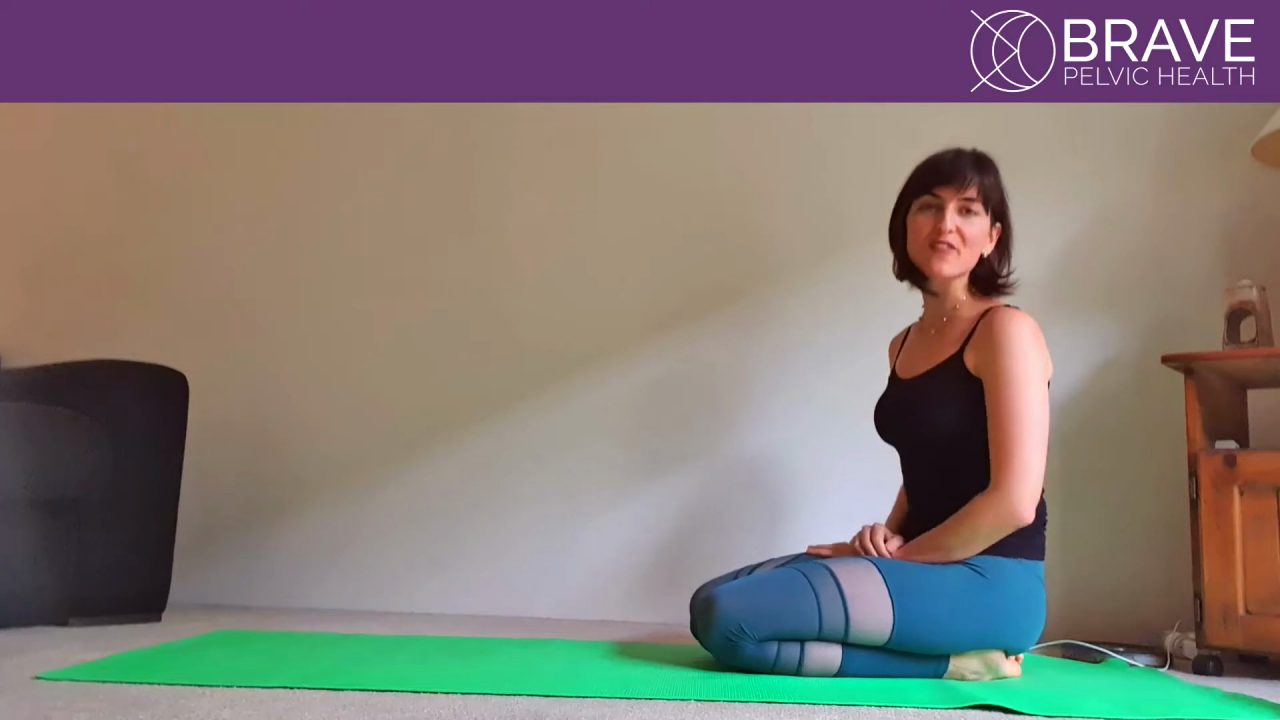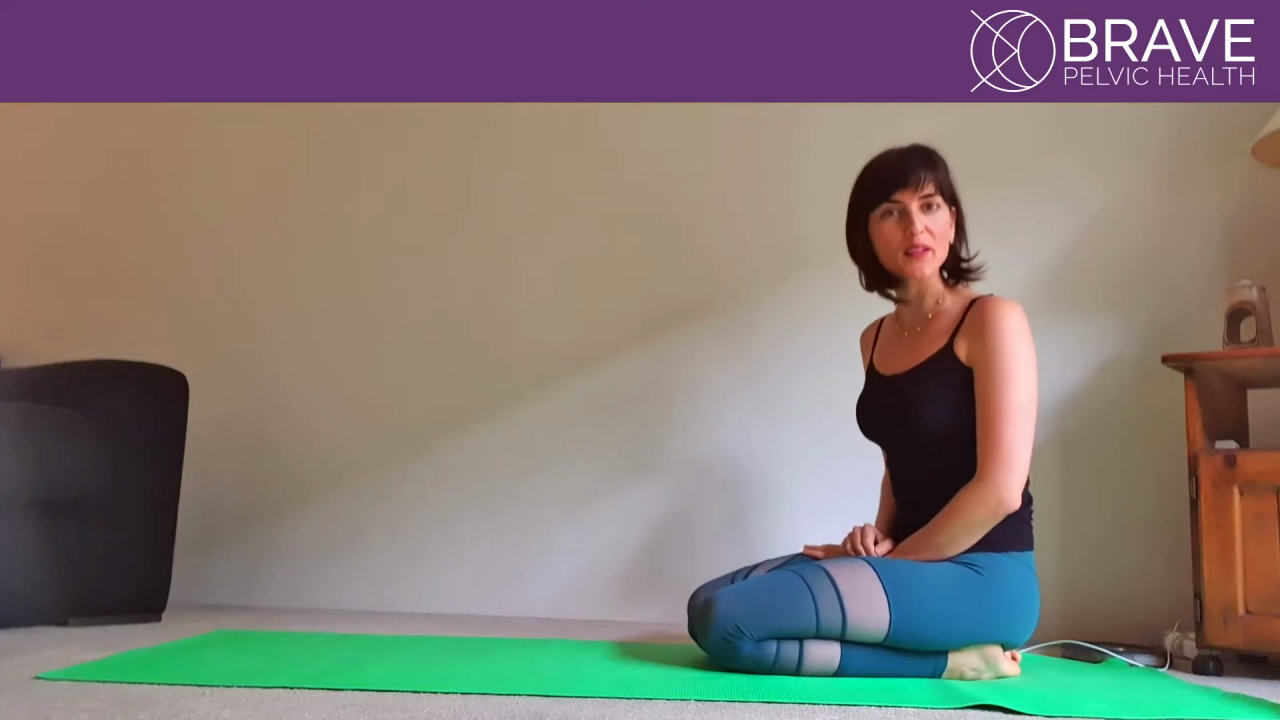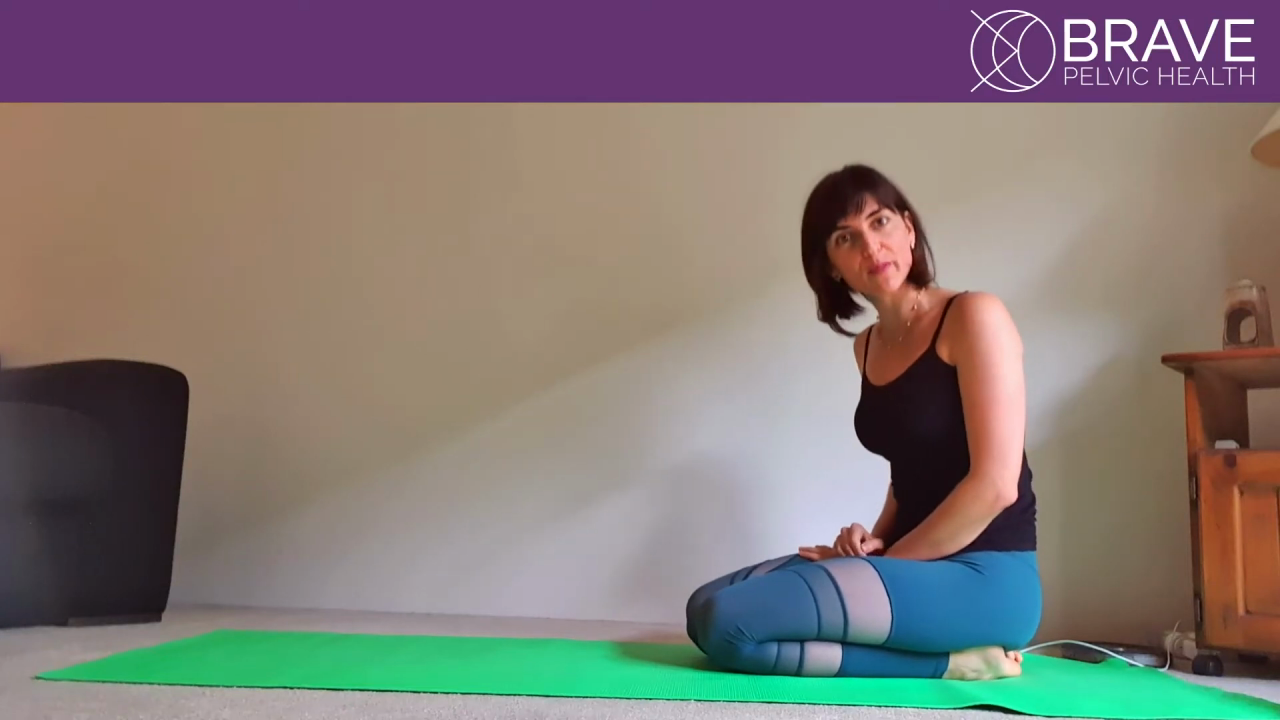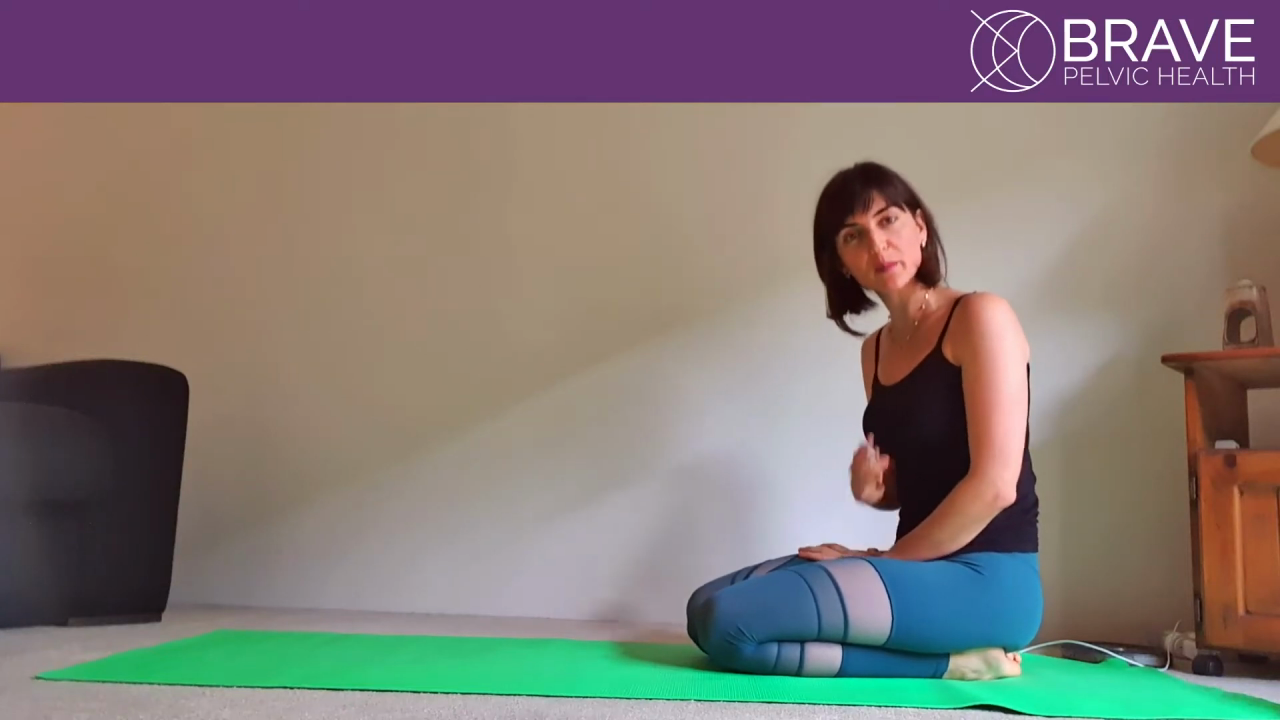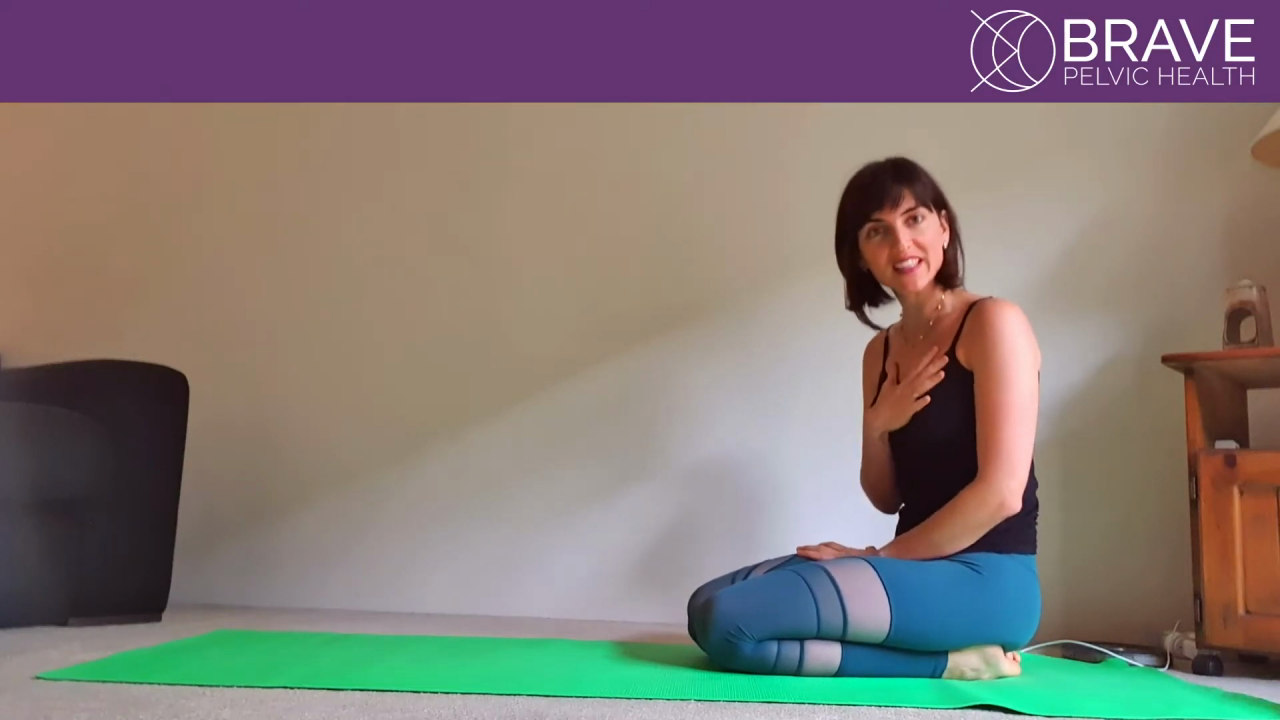
dt=0.7s
person 1, frame 1
left shoulder: (1005, 331)
right shoulder: (903, 344)
left elbow: (1015, 502)
left wrist: (901, 554)
right wrist: (888, 537)
left hip: (988, 584)
right hip: (929, 568)
left knee: (731, 619)
right knee: (713, 606)
left ankle: (954, 657)
person 1, frame 2
left shoulder: (993, 320)
right shoulder: (875, 338)
left elbow: (1000, 490)
left wrist: (893, 560)
right wrist: (881, 539)
left hip: (982, 580)
right hip: (918, 565)
left knee: (729, 621)
right knee: (707, 608)
left ankle: (956, 656)
person 1, frame 3
left shoulder: (974, 317)
right shoulder: (867, 346)
left elbow: (995, 485)
left wrist: (889, 559)
right wrist: (876, 542)
left hip: (983, 580)
right hip: (918, 566)
left knee: (729, 623)
right knee: (708, 609)
left ankle: (955, 658)
person 1, frame 4
left shoulder: (980, 317)
right shoulder: (875, 348)
left elbow: (994, 485)
left wrist: (889, 561)
right wrist: (869, 485)
left hip: (984, 582)
right hip: (922, 569)
left knee: (731, 622)
right knee: (708, 607)
left ankle: (955, 658)
person 1, frame 5
left shoulder: (993, 322)
right shoulder: (881, 351)
left elbow: (1002, 492)
left wrist: (881, 558)
right wrist: (876, 428)
left hip: (983, 582)
right hip: (919, 571)
left knee: (731, 622)
right knee: (708, 607)
left ankle: (953, 655)
